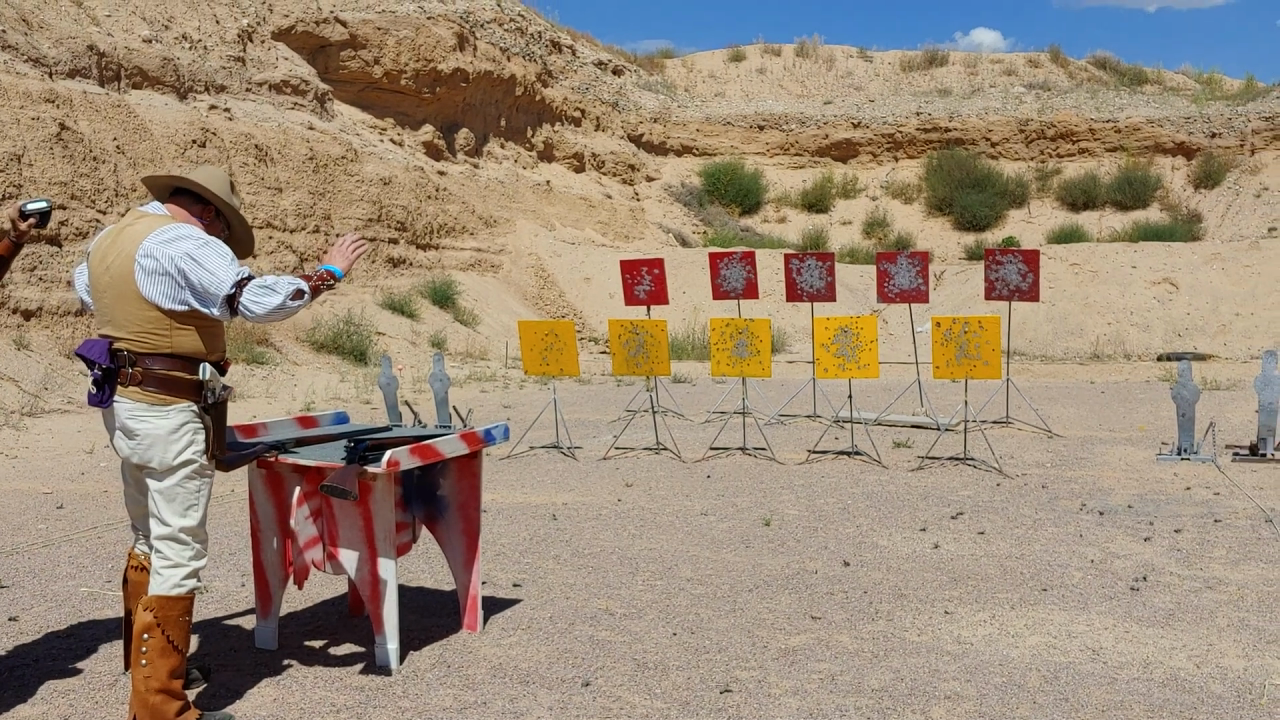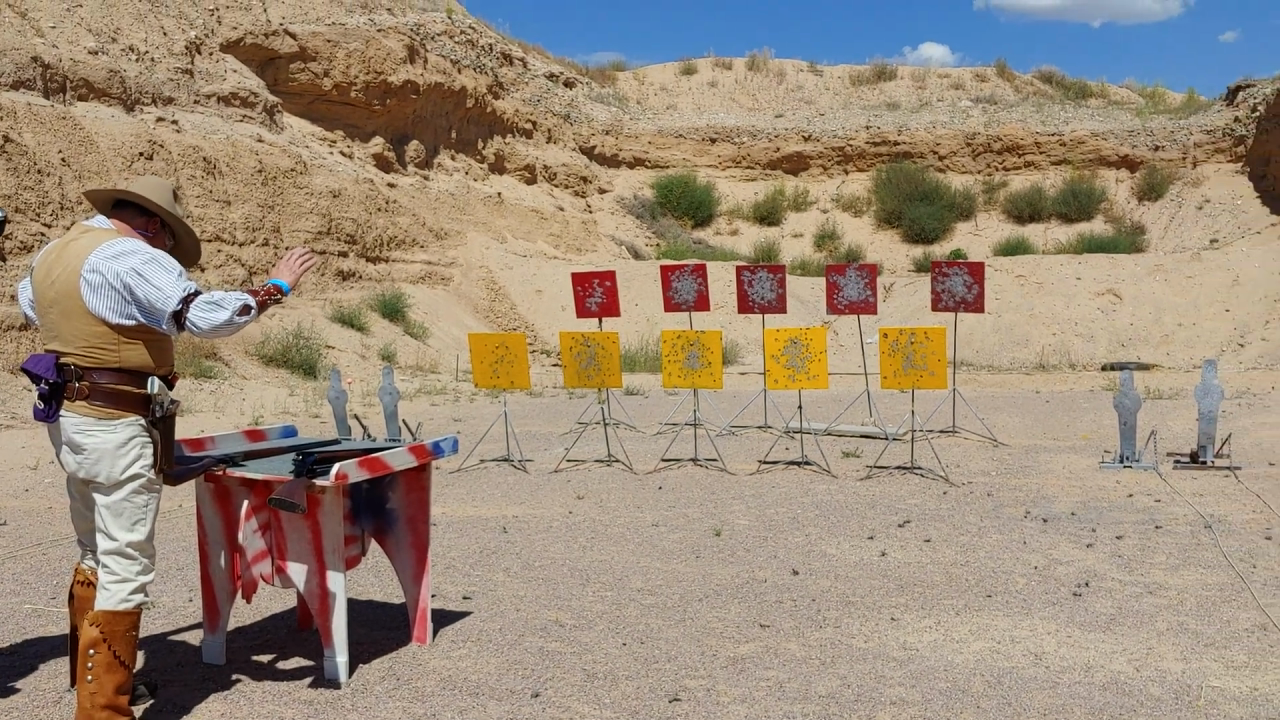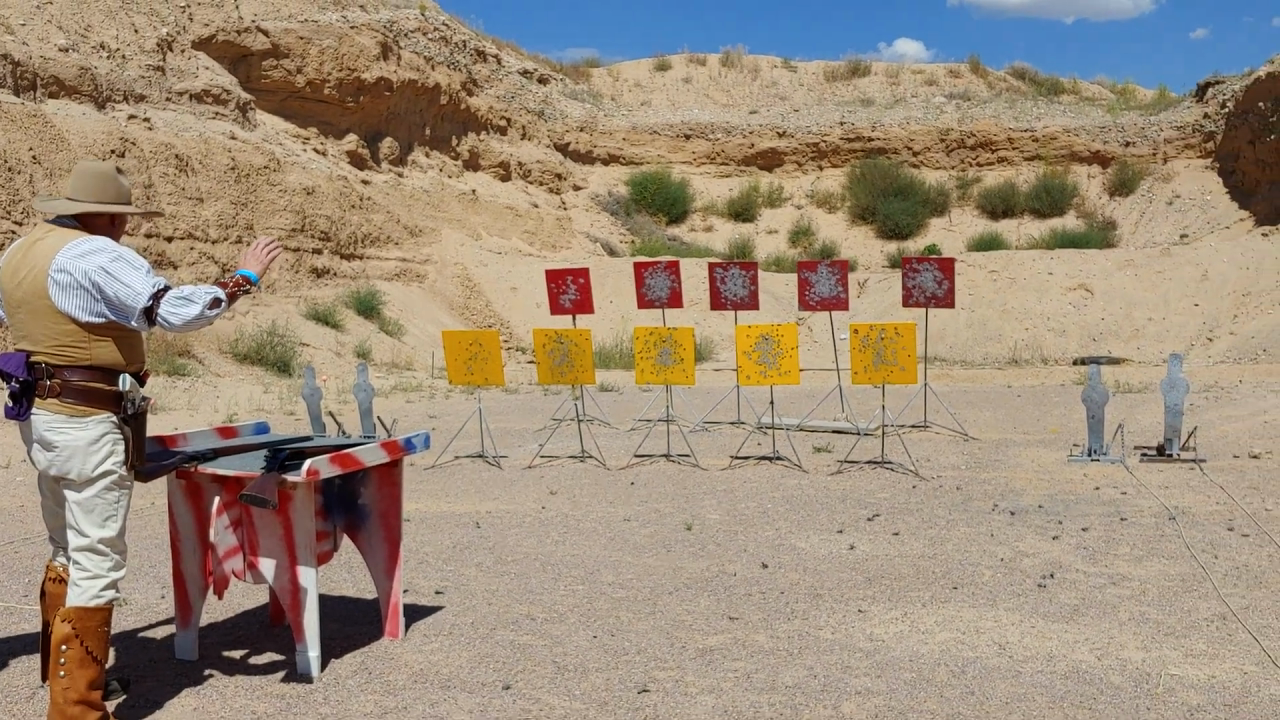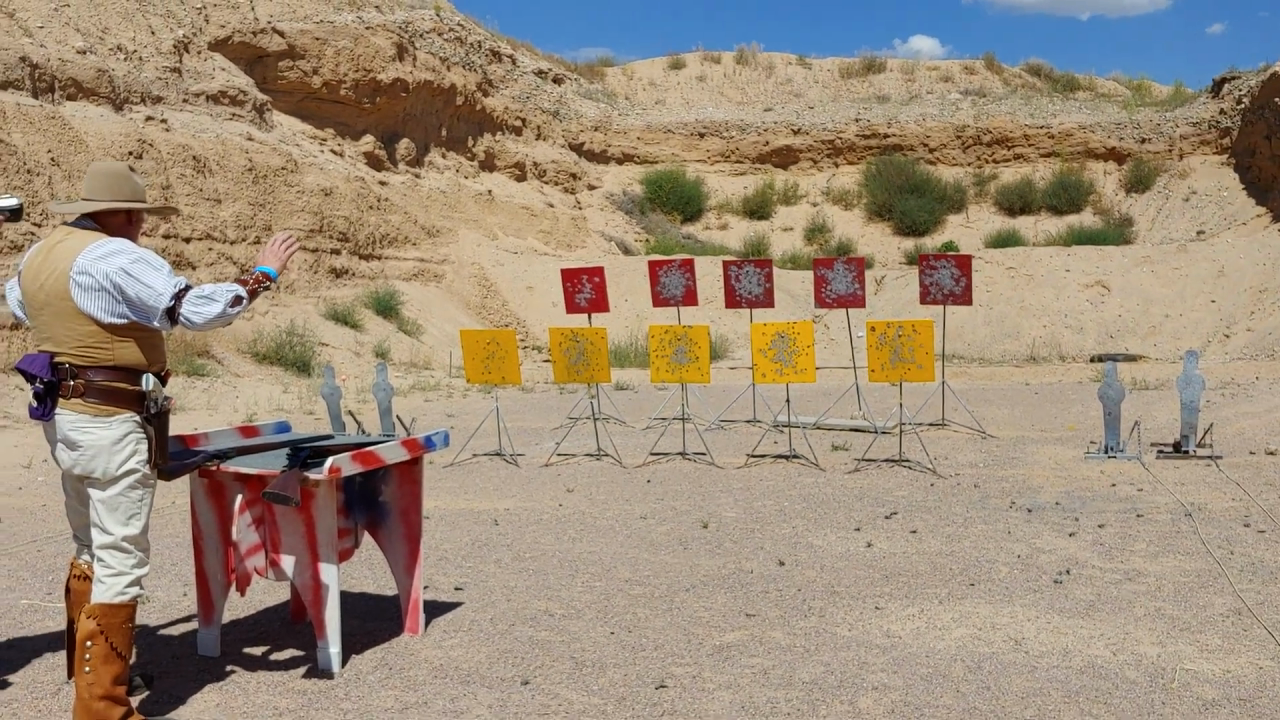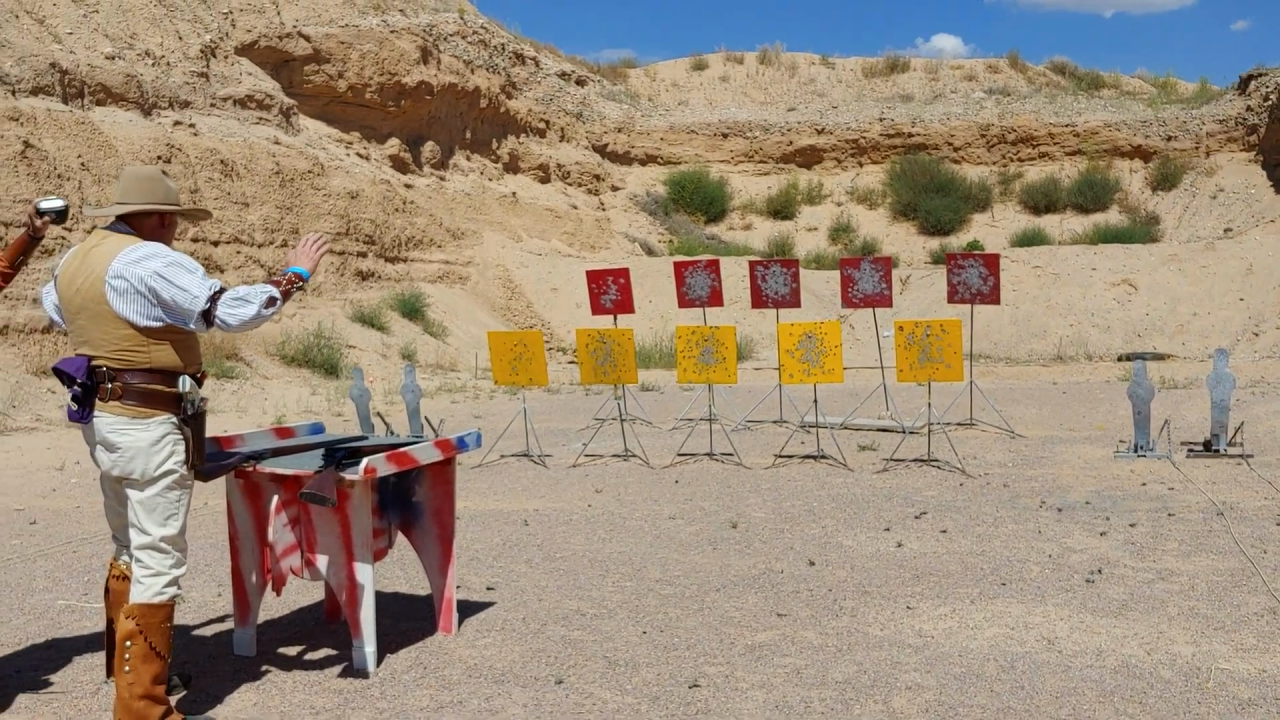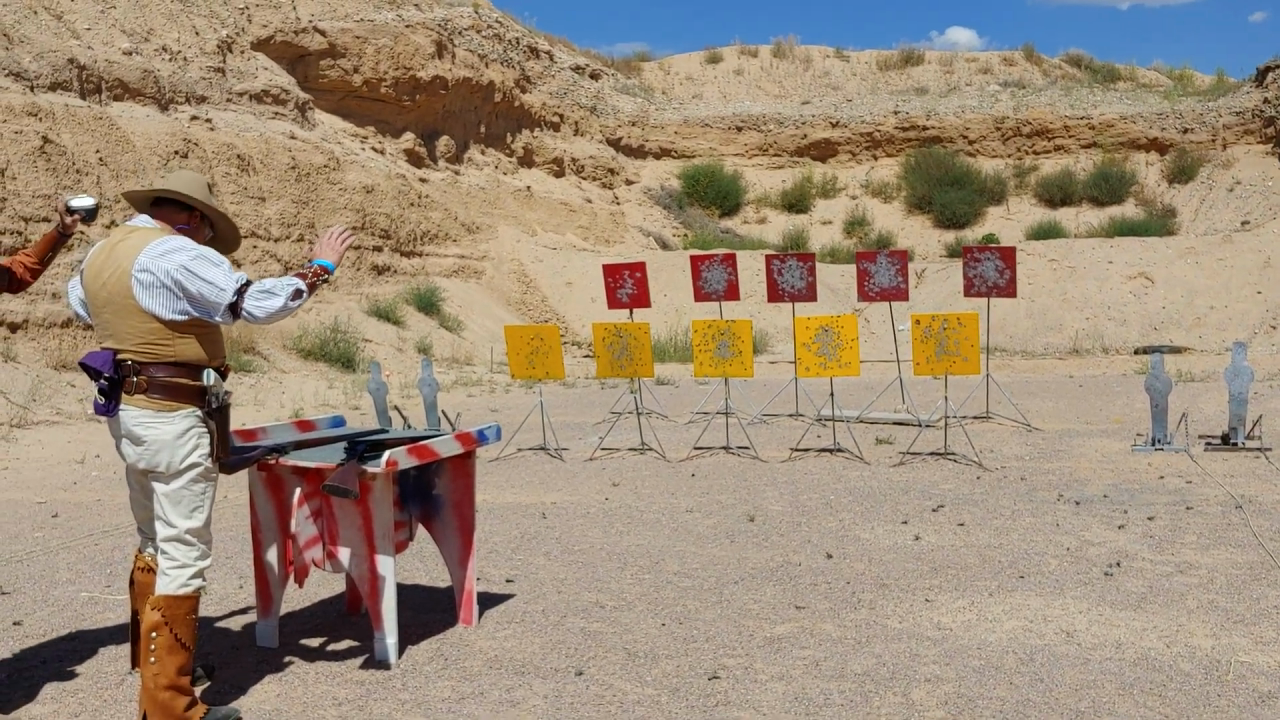
dt=0.5s
person 1, frame 1
left shoulder: (108, 237)
right shoulder: (185, 244)
left elbow: (84, 287)
right elbow: (258, 300)
right wrist: (328, 273)
left hip: (124, 402)
right hip: (168, 410)
left knee: (149, 541)
right knee: (178, 553)
left ankle: (145, 666)
person 1, frame 2
left shoulder: (51, 252)
right shoulder: (130, 257)
left elbow: (30, 304)
right elbow: (206, 314)
right wrist: (275, 287)
left hip: (70, 415)
right hip: (115, 424)
left knee: (96, 556)
right knee: (125, 568)
person 1, frame 3
right shoulder: (97, 256)
right elbow: (176, 309)
right wrist: (244, 277)
right hip: (87, 422)
left knee: (66, 553)
right knee: (96, 564)
left ankle: (63, 673)
person 1, frame 4
right shoulder: (117, 258)
right elbow: (196, 308)
right wrist: (262, 275)
left hip: (63, 415)
right hip: (110, 422)
left knee: (89, 550)
right knee: (120, 561)
left ankle: (89, 669)
person 1, frame 5
left shoulder: (73, 260)
right shoulder: (151, 261)
left elbow: (54, 309)
right elbow: (231, 310)
right wrist: (294, 275)
left hip: (103, 417)
right hip: (148, 424)
left knee: (128, 552)
right knee: (158, 561)
left ankle: (127, 672)
person 1, frame 6
left shoulder: (98, 254)
right shoulder: (176, 255)
left elbow: (79, 302)
right elbow: (256, 303)
right wrist: (319, 268)
left hip: (128, 411)
right hip: (171, 418)
left knee: (153, 545)
right knee: (183, 555)
left ankle: (153, 662)
